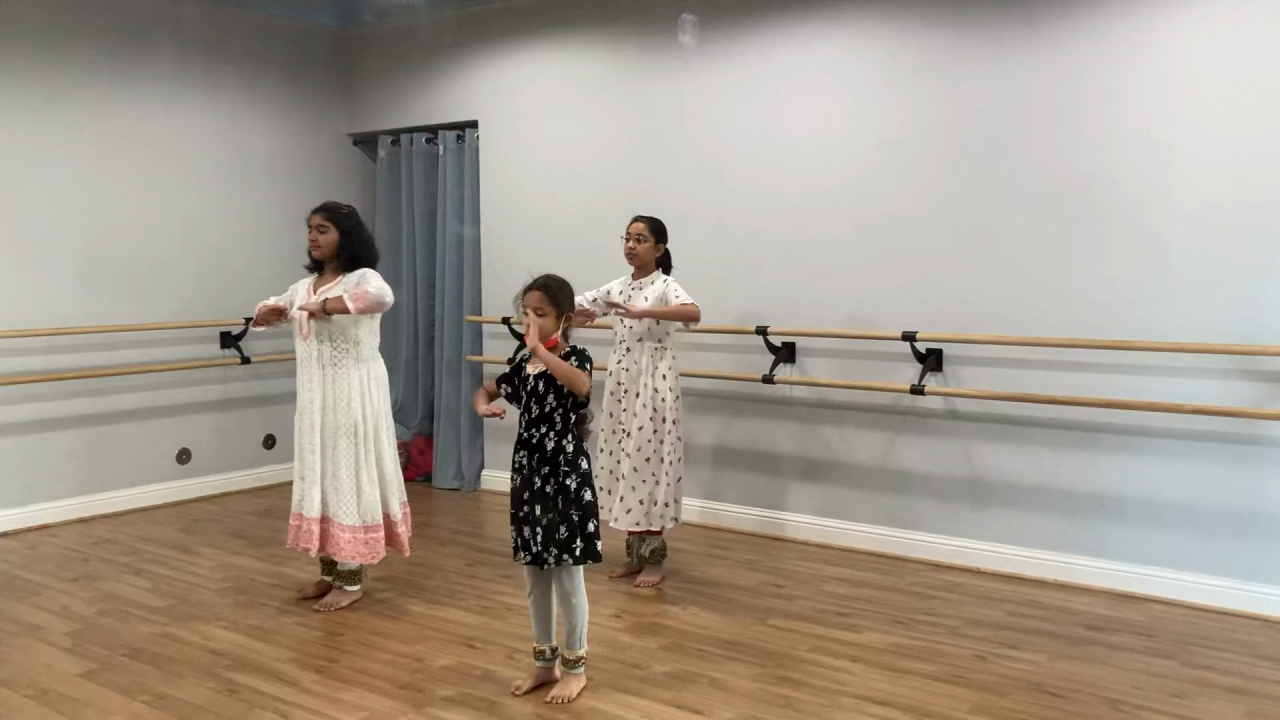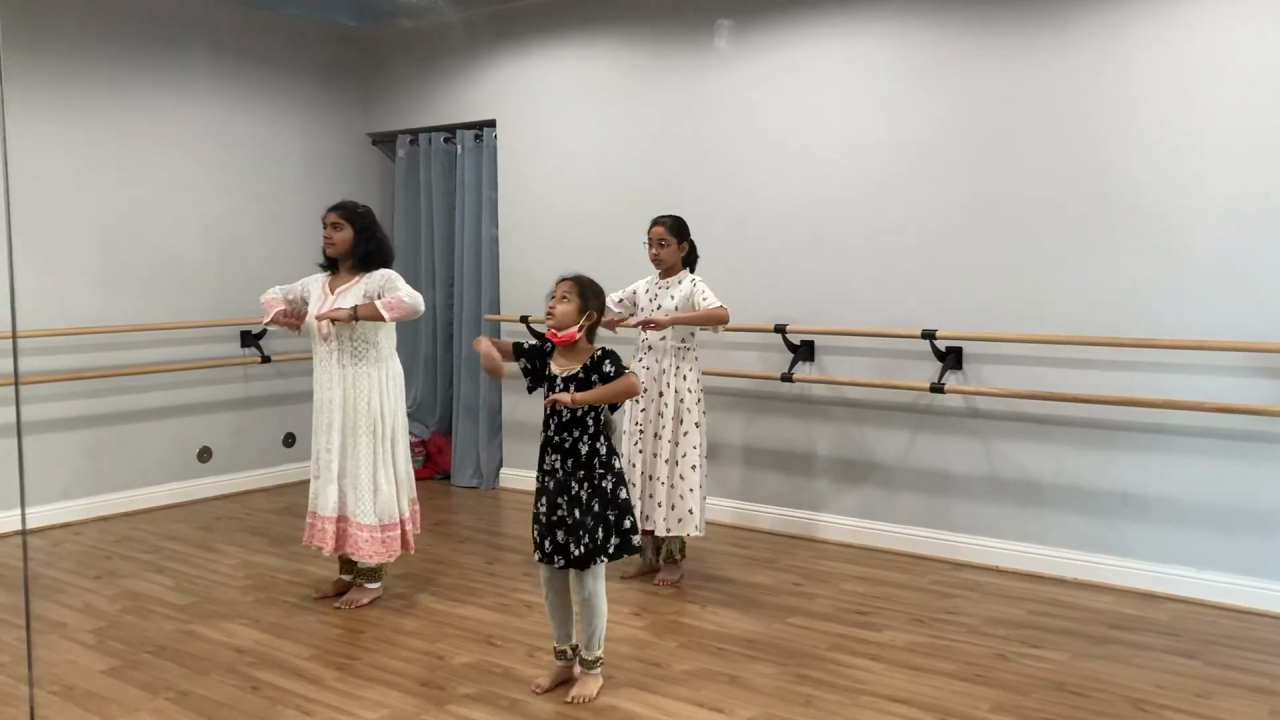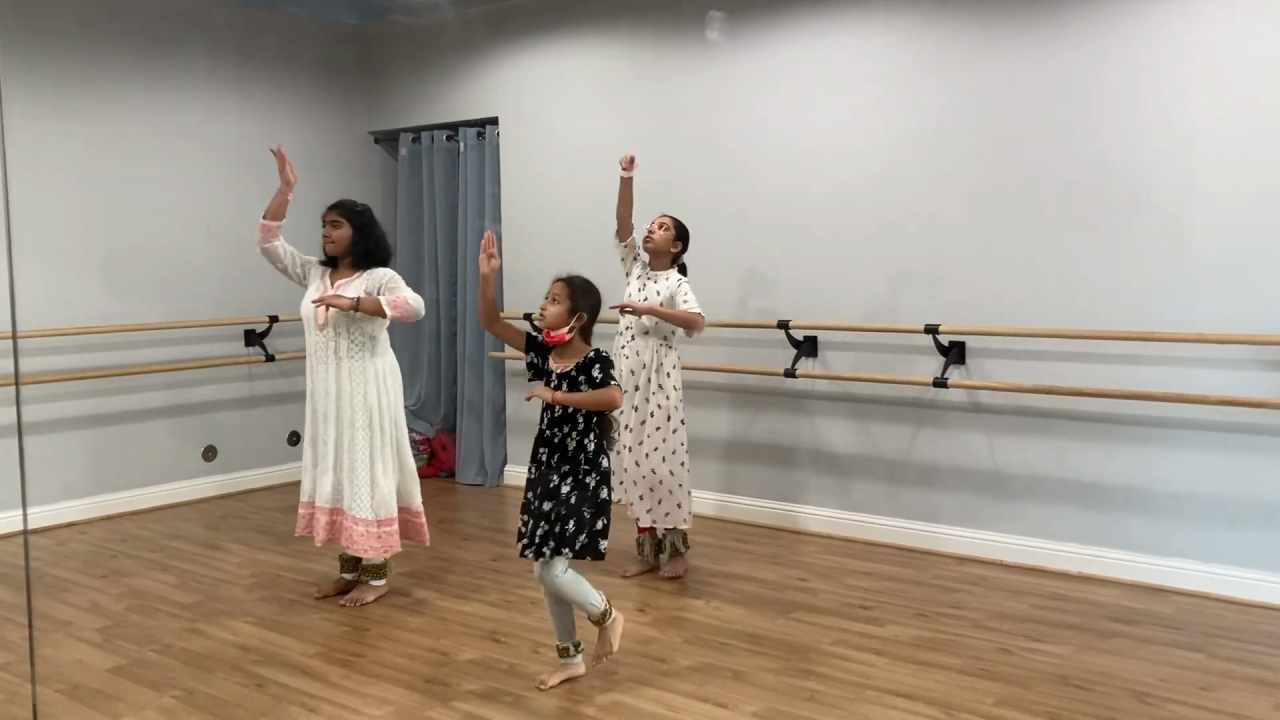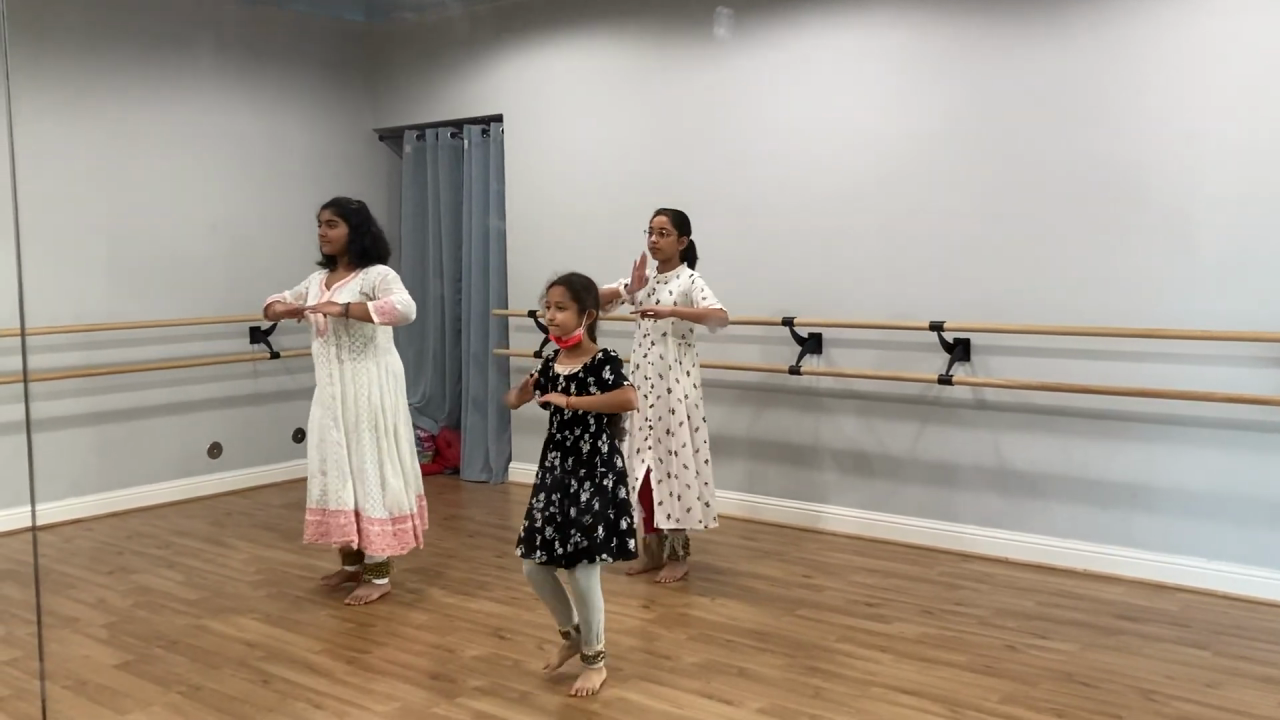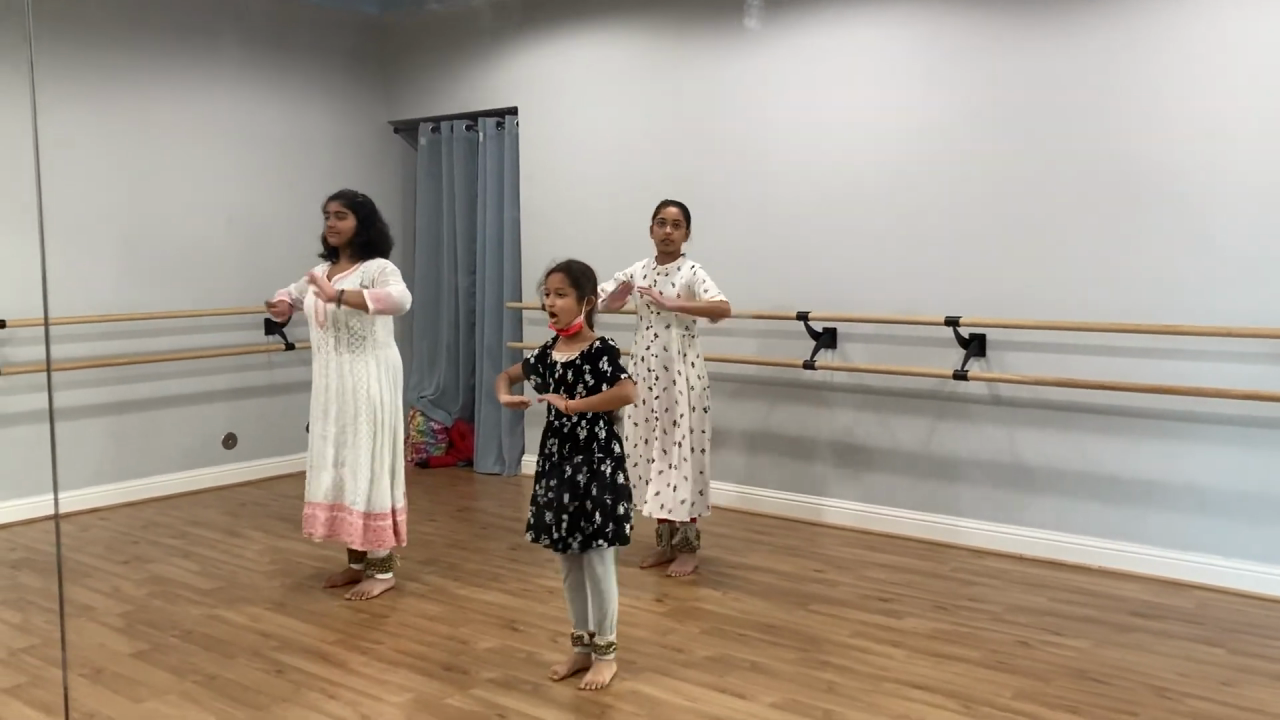
dt=1s
person 1, frame 1
left shoulder: (575, 359)
right shoulder: (523, 364)
left elbow: (583, 385)
right elbow: (485, 390)
left wrist: (539, 348)
right wrist: (484, 407)
left hip: (566, 476)
right hip: (528, 475)
left knee: (567, 576)
right knee: (535, 576)
left ankle: (575, 668)
right ankle: (545, 662)
person 1, frame 2
left shoulder: (601, 360)
right shoulder: (542, 354)
left elbow: (633, 385)
right elbow: (488, 345)
left wrist: (576, 398)
right wrist: (486, 348)
left hip: (593, 478)
right hip: (553, 475)
left knee: (588, 579)
right knee: (552, 577)
left ankle: (592, 668)
right ankle: (565, 660)
person 1, frame 3
left shoulder: (596, 361)
right shoulder: (541, 351)
left elbow: (614, 398)
right elbow: (491, 323)
left wrist: (555, 394)
right wrist: (487, 275)
left hip: (582, 474)
right hip: (546, 470)
left knee: (549, 568)
right knee: (546, 569)
left ankle: (606, 614)
right ankle: (569, 656)
person 1, frame 4
left shoulder: (603, 362)
right shoulder: (550, 363)
left elbow: (629, 400)
right elbow: (513, 401)
left wrist: (570, 401)
right wrist: (520, 393)
left hip: (595, 475)
right hip: (555, 471)
left knee: (583, 573)
right knee: (535, 566)
left ankle: (594, 661)
right ankle: (571, 633)
person 1, frame 5
left shoulder: (601, 350)
right shoulder: (547, 351)
left elbow: (628, 393)
right elbow: (506, 375)
left wrist: (572, 404)
right wrist: (505, 397)
left hip: (596, 461)
right hip: (556, 459)
left knee: (596, 561)
right knee: (569, 562)
left ankle: (606, 654)
right ankle: (583, 646)
person 2, frame 1
left shoulder: (362, 278)
right shoulder: (306, 286)
left elbow: (382, 298)
right elbow: (269, 309)
left wrist: (323, 305)
right wrist: (267, 312)
left hip: (353, 393)
right hip: (315, 395)
left knee: (349, 474)
right knee: (319, 475)
left ankle: (351, 580)
right ankle: (329, 572)
person 2, frame 2
left shoulder: (381, 279)
right shoulder: (316, 284)
left elbow: (413, 303)
right elbow: (272, 296)
left wrist: (353, 312)
right wrist: (283, 314)
left hip: (371, 393)
right hip: (332, 395)
left knee: (367, 474)
right knee: (334, 474)
left ankle: (372, 578)
right ankle: (348, 572)
person 2, frame 3
left shoulder: (380, 278)
right shoulder: (313, 274)
left elbow: (414, 306)
right elbow: (269, 241)
left wrist: (353, 303)
right wrist: (285, 188)
left hip: (366, 390)
right hip: (326, 391)
left knee: (367, 474)
right knee: (332, 474)
left ankle: (376, 575)
right ankle: (349, 569)
person 2, frame 4
left shoulder: (377, 276)
right shoulder: (317, 280)
left elbow: (404, 309)
right elbow: (273, 303)
left wrist: (343, 309)
right wrist: (283, 309)
left hip: (371, 388)
right hip: (331, 390)
left knee: (371, 468)
right knee: (333, 468)
left ankle: (378, 573)
right ankle: (351, 560)
person 2, frame 5
left shoulder: (378, 269)
right shoulder: (321, 272)
left elbow: (400, 299)
right elbow: (288, 297)
left wrist: (339, 296)
right wrist: (280, 306)
left hip: (369, 382)
right hip: (332, 385)
left knee: (368, 465)
right knee: (337, 465)
left ankle: (382, 568)
right ankle: (357, 561)
person 3, frame 1
left shoulder: (665, 287)
right shoulder: (617, 288)
left elbow: (694, 313)
left wrist: (640, 312)
right wrist: (577, 313)
left hip: (654, 384)
right hip: (622, 383)
left knee: (648, 464)
right knee: (623, 463)
left ankle: (654, 559)
right ankle: (635, 554)
person 3, frame 2
left shoulder: (691, 286)
right shoulder: (642, 288)
left elbow: (722, 315)
left wrist: (670, 319)
right wrist: (604, 319)
left hip: (677, 383)
right hip: (643, 382)
left knee: (673, 463)
right knee: (642, 462)
left ankle: (673, 558)
right ankle: (649, 553)
person 3, frame 3
left shoulder: (677, 283)
right shoulder: (634, 268)
left elbow: (697, 322)
right elbow: (623, 223)
left wrist: (649, 310)
right wrist: (626, 176)
left hip: (658, 378)
right hip: (627, 378)
left knee: (660, 460)
right knee: (633, 461)
left ankle: (675, 549)
right ankle: (648, 550)
person 3, frame 4
left shoulder: (690, 281)
right shoulder: (643, 280)
left elbow: (720, 318)
left wrist: (671, 311)
right wrist: (628, 290)
left hip: (676, 381)
right hip: (642, 380)
left knee: (674, 460)
right knee: (641, 464)
left ankle: (676, 554)
right ankle: (653, 545)
person 3, frame 5
left shoulder: (692, 272)
right shoulder: (637, 271)
left elbow: (723, 309)
right elbow: (596, 300)
left wrist: (674, 304)
right wrist: (617, 296)
left hip: (681, 373)
right hip: (646, 373)
left knee: (679, 453)
right knee: (652, 454)
left ankle: (687, 547)
right ankle: (665, 543)
